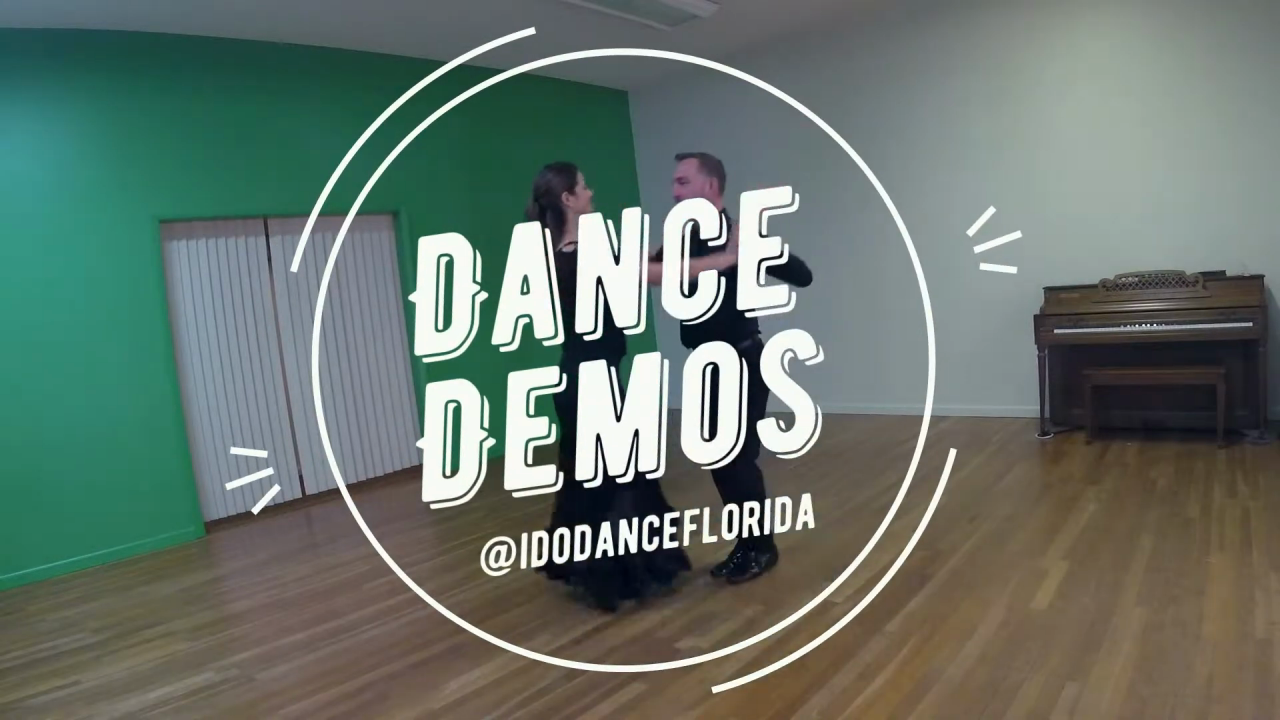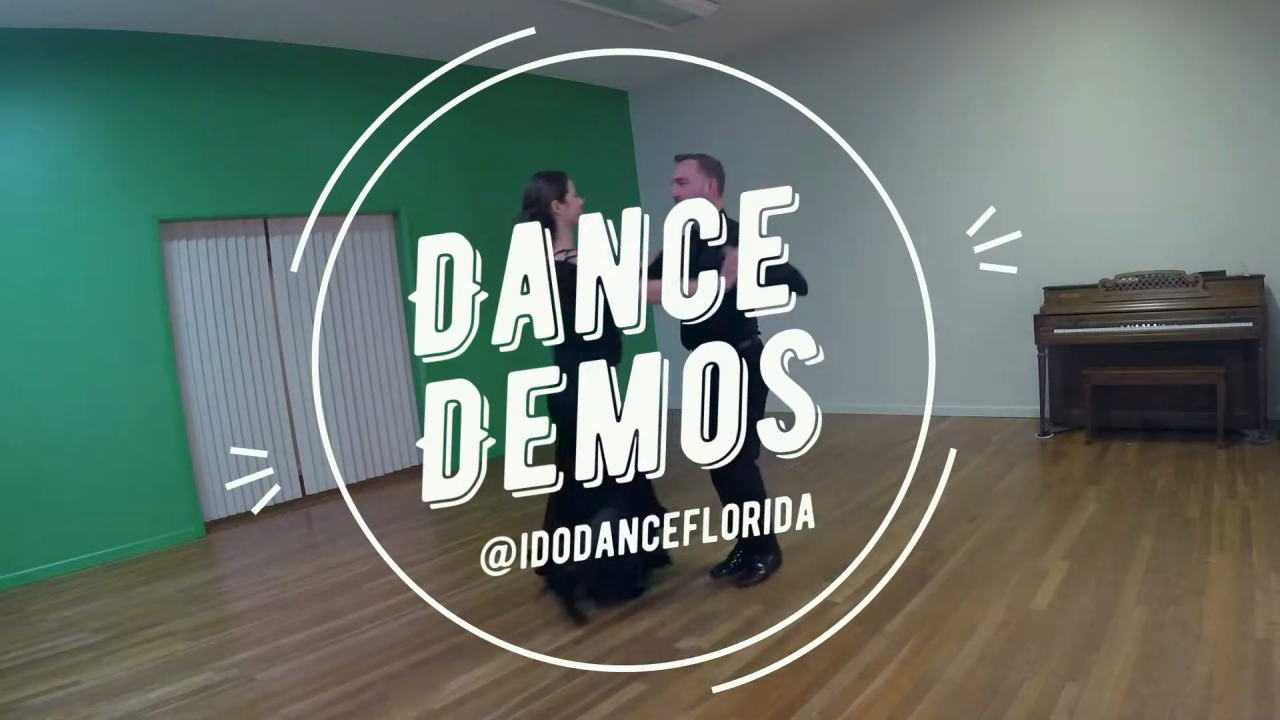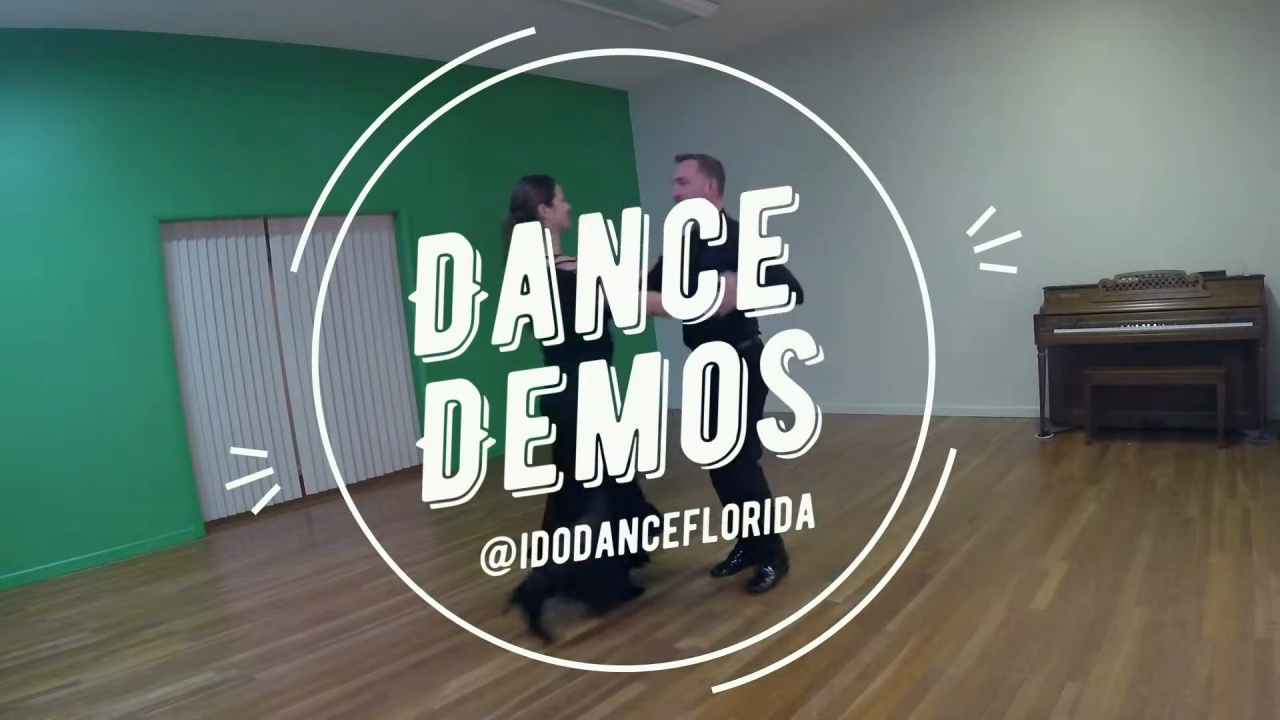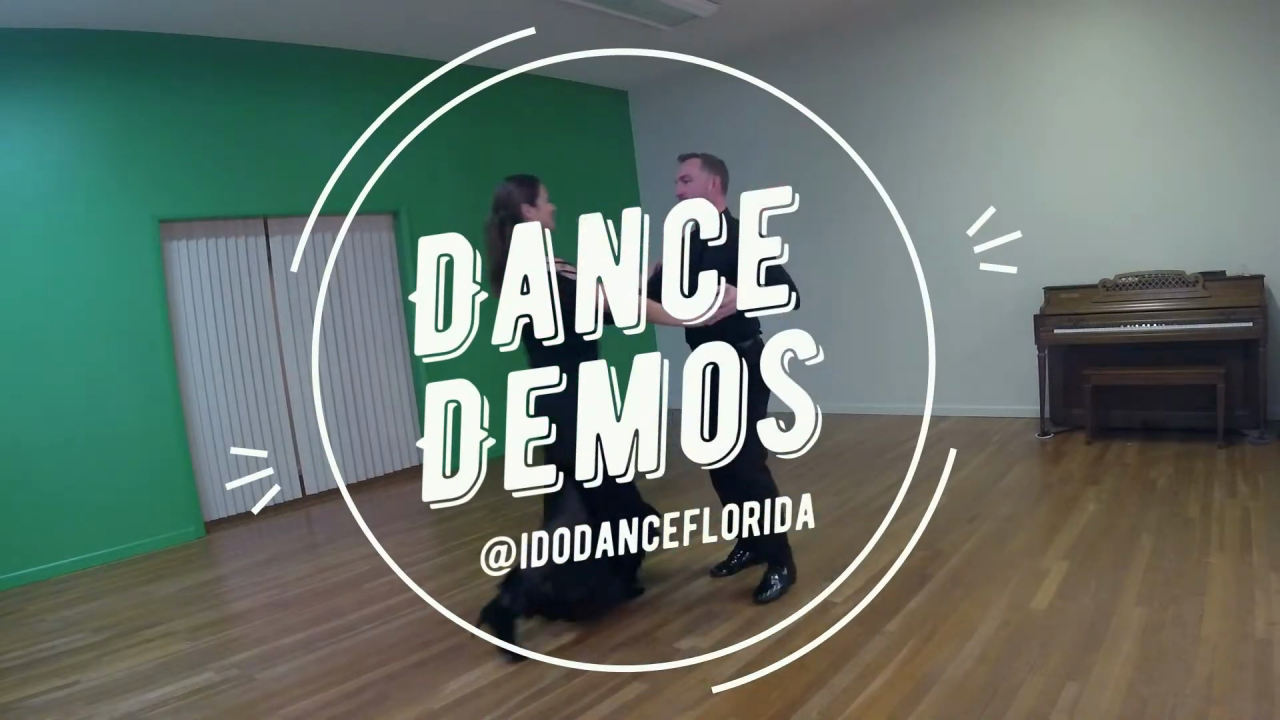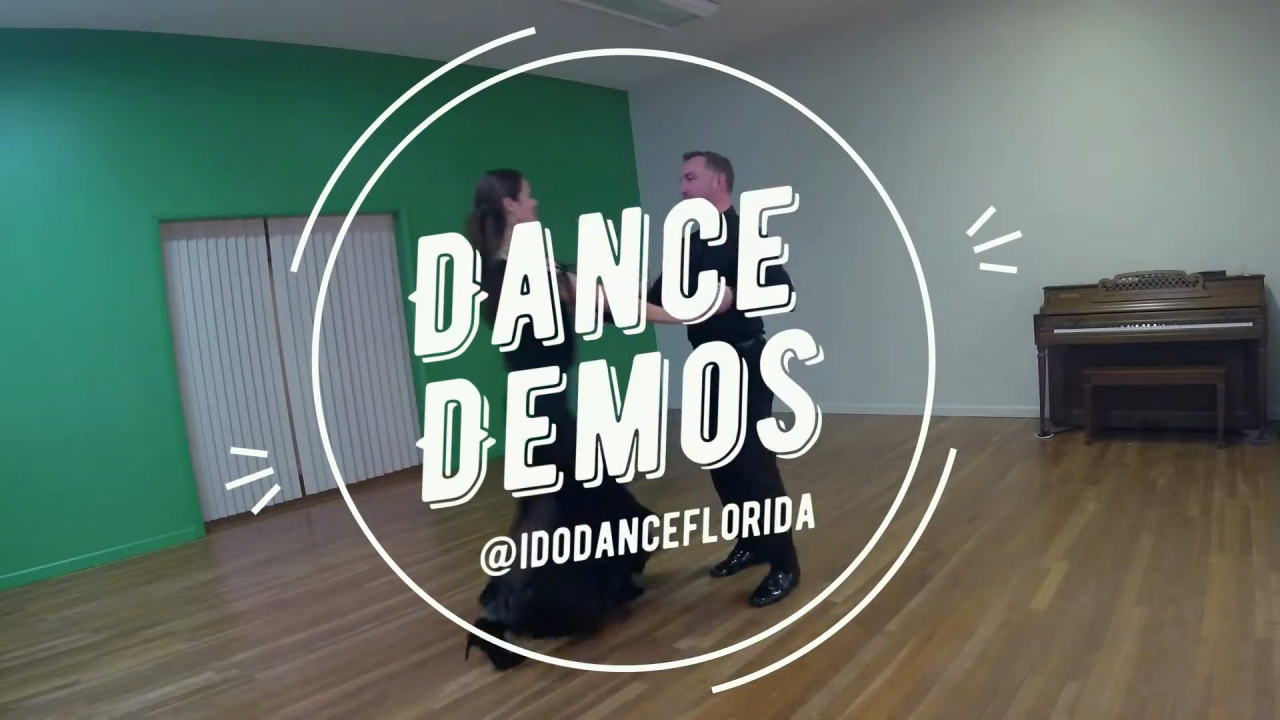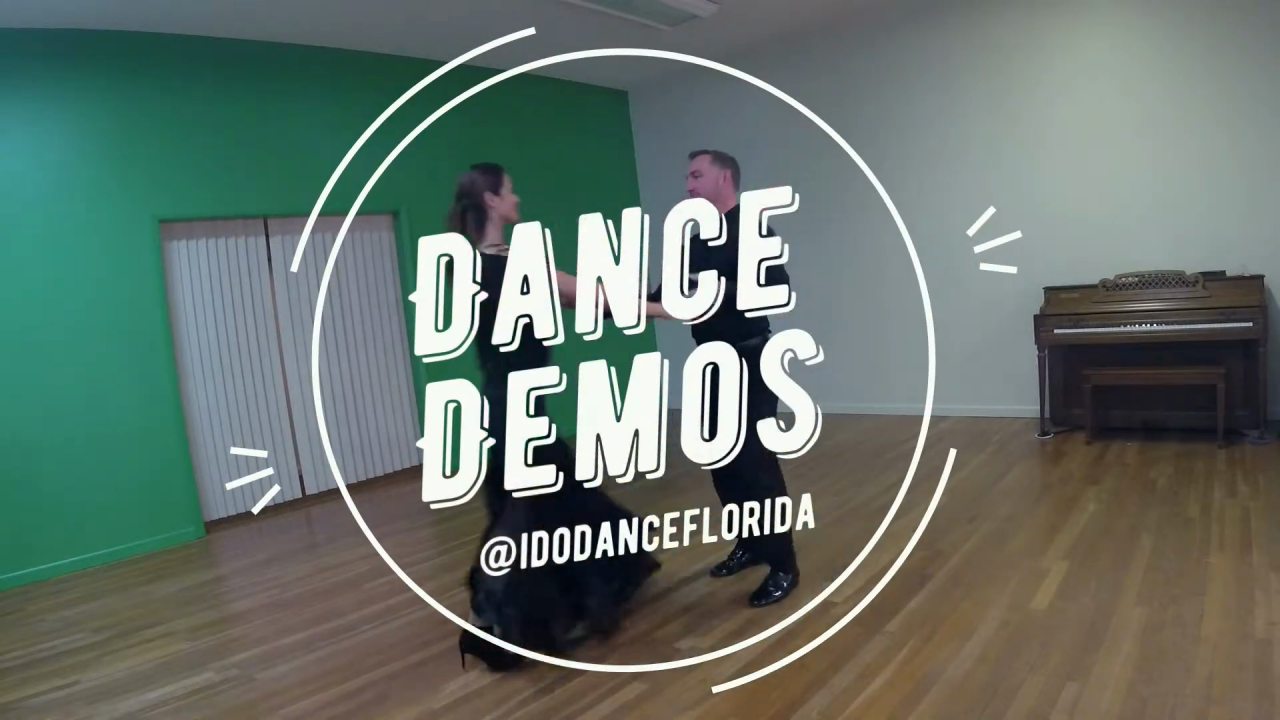
dt=0.1s
person 1, frame 1
left shoulder: (561, 257)
right shoulder: (581, 261)
right wrist: (731, 258)
left hip: (574, 382)
left knee: (594, 482)
right knee: (621, 481)
left ankle: (588, 566)
right ankle: (604, 574)
person 1, frame 2
left shoulder: (556, 263)
right shoulder: (574, 268)
left hip: (573, 387)
left knee: (586, 483)
right knee: (615, 486)
left ankle: (575, 573)
right ankle: (576, 578)
person 1, frame 3
left shoulder: (548, 270)
right shoulder: (566, 273)
left hip: (567, 393)
right hip: (578, 396)
left knee: (596, 491)
right knee: (600, 498)
left ankle: (603, 577)
right ankle: (539, 587)
person 1, frame 4
right shoulder: (548, 274)
left elbow: (604, 294)
right wrist: (706, 312)
left hip: (555, 397)
right hip: (564, 401)
left knee: (597, 493)
right knee: (577, 503)
left ankle: (610, 580)
right ankle: (512, 600)
person 1, frame 5
left shoulder: (499, 267)
left elbow: (576, 299)
left hip: (536, 400)
right hip: (542, 403)
left knee: (583, 492)
right knee: (548, 509)
left ankle: (600, 587)
right ankle: (496, 622)
person 1, frame 6
left shoulder: (481, 264)
right shoulder: (509, 262)
left elbow: (555, 297)
right wrist: (668, 309)
left hip: (509, 398)
left knee: (564, 497)
right knee: (523, 515)
left ankle: (587, 597)
right ankle: (490, 628)
person 2, frame 1
left shoulder: (739, 236)
left elbow: (801, 277)
left hip: (742, 363)
left knee: (737, 458)
right knee: (719, 461)
left ankle: (761, 545)
right ankle: (747, 543)
person 2, frame 2
left shoulder: (739, 239)
left elbow: (797, 285)
right elbow: (644, 287)
left hip: (741, 363)
left knee: (737, 458)
right knee: (719, 461)
left ankle: (765, 547)
right ankle: (747, 543)
person 2, frame 3
left shoulder: (739, 239)
left elbow: (792, 291)
right elbow: (648, 294)
left hip: (741, 365)
left knee: (741, 460)
right knee: (719, 462)
left ankle: (772, 553)
right ankle: (749, 543)
person 2, frame 4
left shoulder: (742, 238)
right shoulder: (683, 245)
left elbow: (788, 293)
right elbow: (650, 298)
left hip: (743, 365)
left knee: (747, 461)
right knee: (719, 462)
left ankle: (779, 559)
right ankle: (750, 543)
person 2, frame 5
left shoulder: (746, 235)
right shoulder: (690, 244)
left elbow: (783, 293)
right elbow: (655, 299)
left wrist: (734, 293)
left hip: (745, 364)
left knee: (755, 462)
right knee: (720, 462)
left ankle: (784, 563)
right ankle: (751, 543)
person 2, frame 6
right shoulder: (695, 244)
left elbow: (779, 291)
right elbow: (661, 301)
left wrist: (726, 290)
left hip: (749, 363)
left knee: (757, 462)
right knee: (721, 462)
left ankle: (783, 565)
right ankle: (750, 543)
